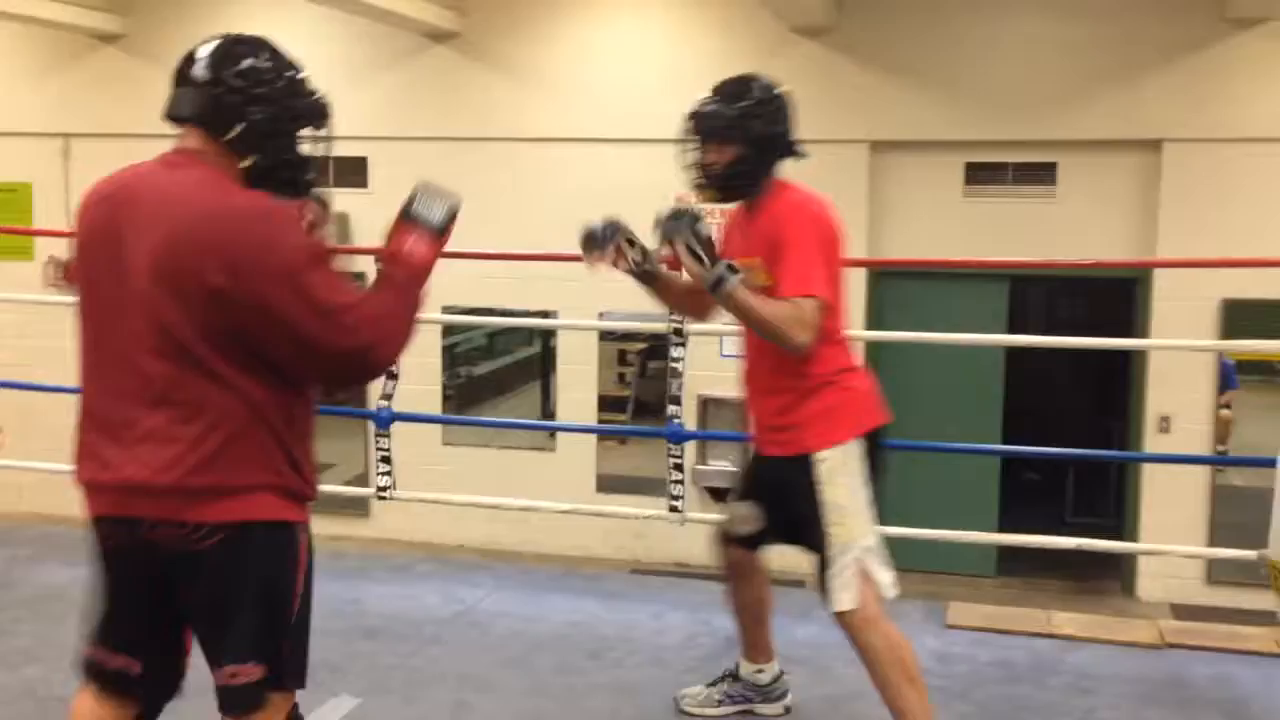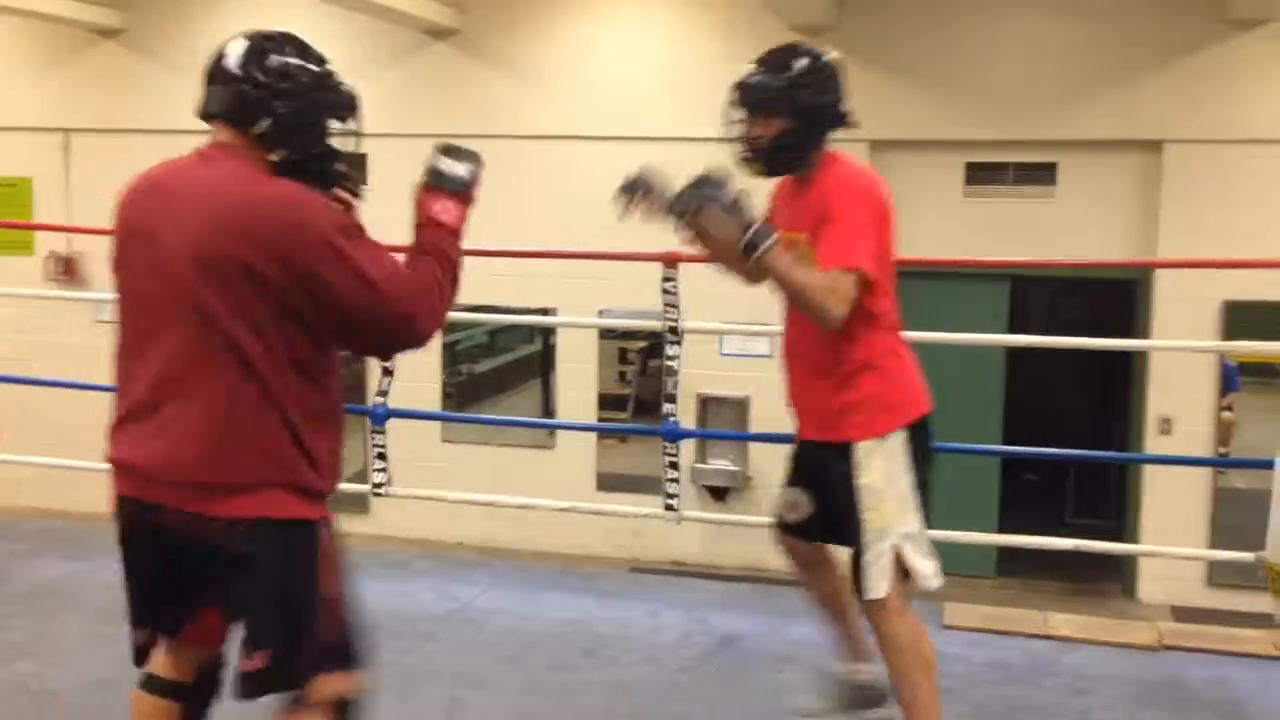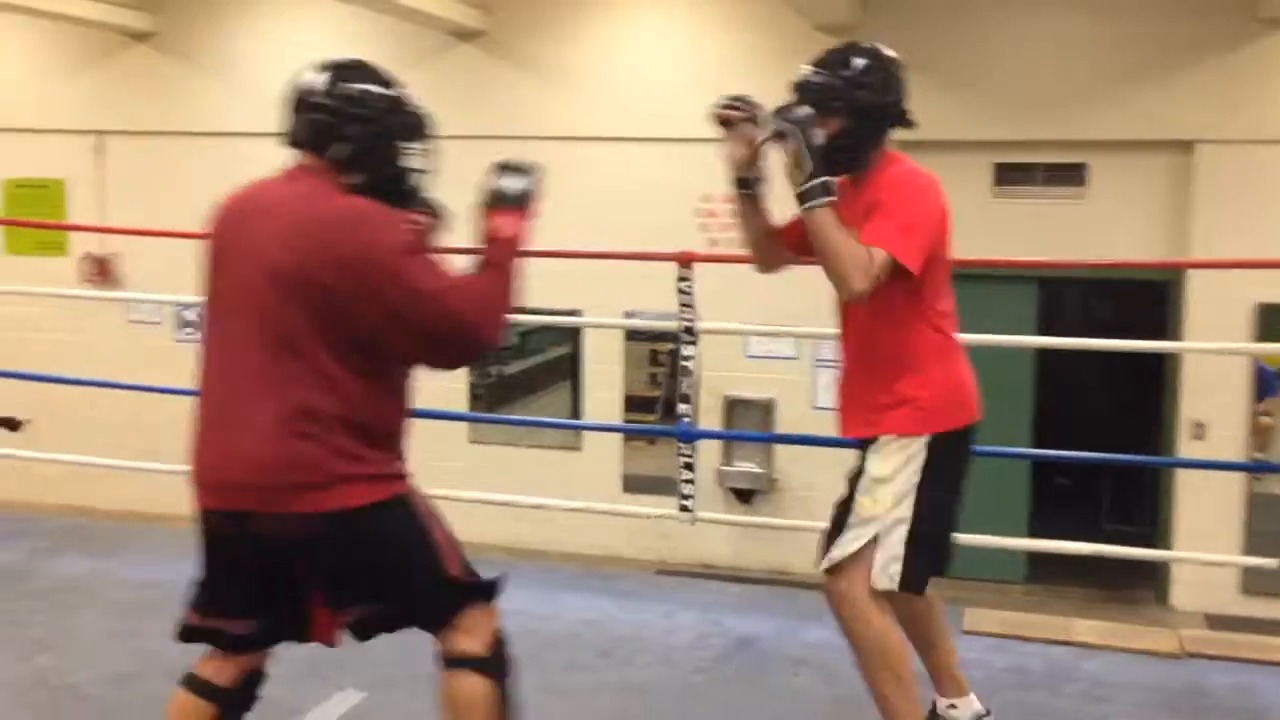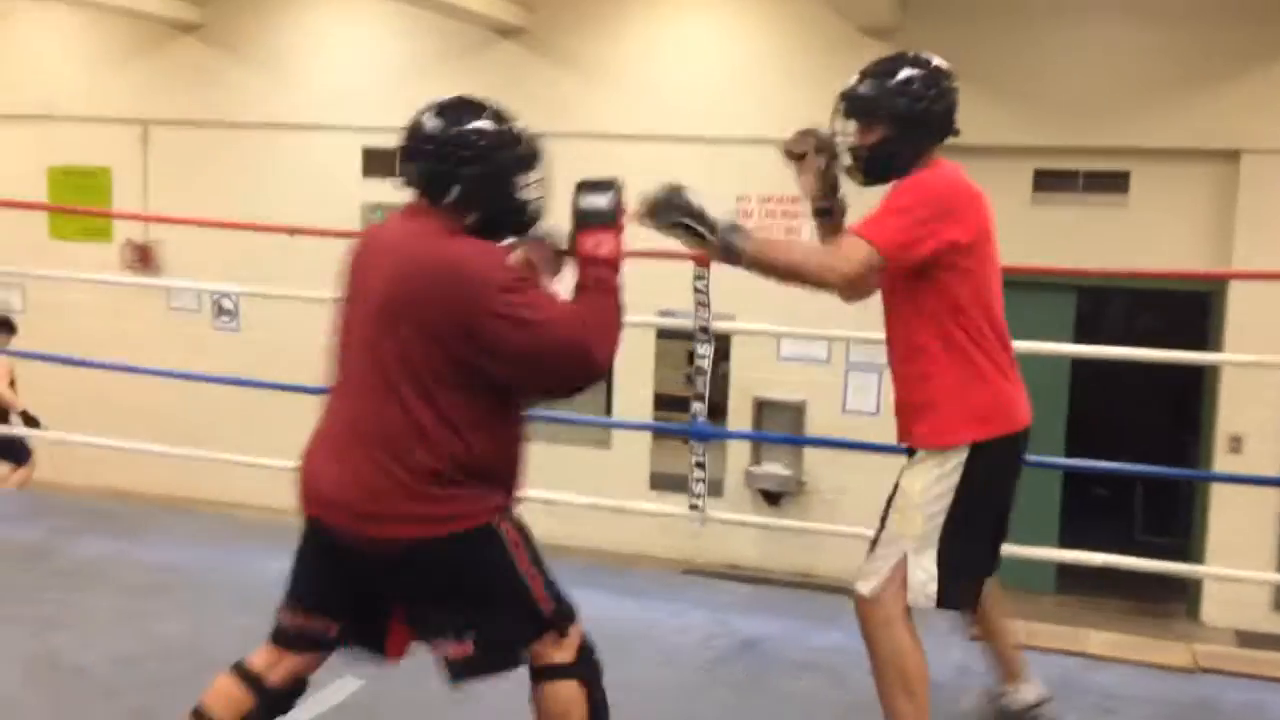
dt=0.2s
person 1, frame 1
left shoulder: (800, 215)
right shoulder: (742, 218)
left elbow: (798, 332)
right elbow: (699, 305)
left wrist: (717, 273)
right wrist: (638, 262)
left hip: (832, 430)
right hip: (780, 431)
left knee: (855, 603)
right knee: (739, 546)
person 1, frame 2
left shoulder: (852, 188)
right shoulder: (795, 190)
left elbow: (833, 304)
right elbow: (750, 270)
left wrist: (750, 229)
right wrist: (675, 207)
left hip: (876, 415)
right hip: (827, 415)
left knee: (884, 588)
right knee: (800, 539)
person 1, frame 3
left shoulder: (906, 187)
right shoulder: (860, 188)
left elbow: (857, 279)
right elbow: (769, 254)
left wrist: (813, 189)
right wrist: (746, 162)
left hip: (920, 418)
right hip: (897, 416)
left knee: (850, 582)
right knee: (894, 575)
person 1, frame 4
left shoulder: (937, 189)
right shoulder: (927, 193)
left elbow: (841, 272)
right elbow: (851, 271)
left wrist: (718, 234)
right wrist: (826, 186)
left hip: (965, 429)
right hip: (977, 421)
left knee: (882, 598)
right knee: (953, 565)
person 2, frame 1
left shoulder: (106, 200)
right shoulder: (251, 225)
right elbow: (360, 348)
right wrist: (413, 250)
left hip: (121, 496)
right hip: (236, 506)
person 2, frame 2
left shoulder: (145, 194)
right shoulder: (284, 211)
right elbow: (403, 318)
right wrist: (443, 207)
left hip: (150, 482)
right hip: (255, 493)
left knee: (179, 657)
person 2, frame 3
left shoulder: (241, 211)
right shoulder: (363, 228)
right elbow: (467, 330)
right wrist: (507, 229)
left hip: (232, 483)
right hip: (340, 488)
left knee: (230, 654)
right knee: (472, 626)
person 2, frame 4
left shoulder: (388, 241)
right shoulder: (460, 269)
right elbow: (575, 357)
right wrist: (602, 247)
left hip: (338, 494)
right hip: (435, 512)
left knee: (291, 651)
right knee: (560, 646)
